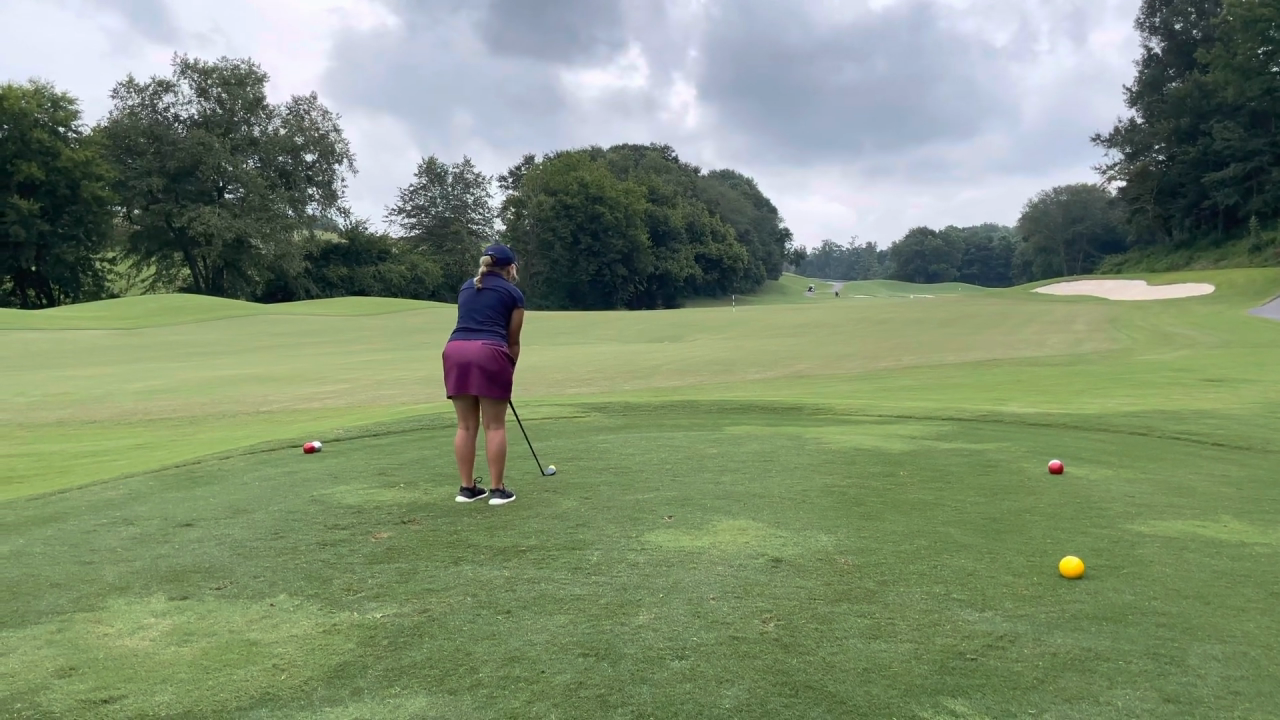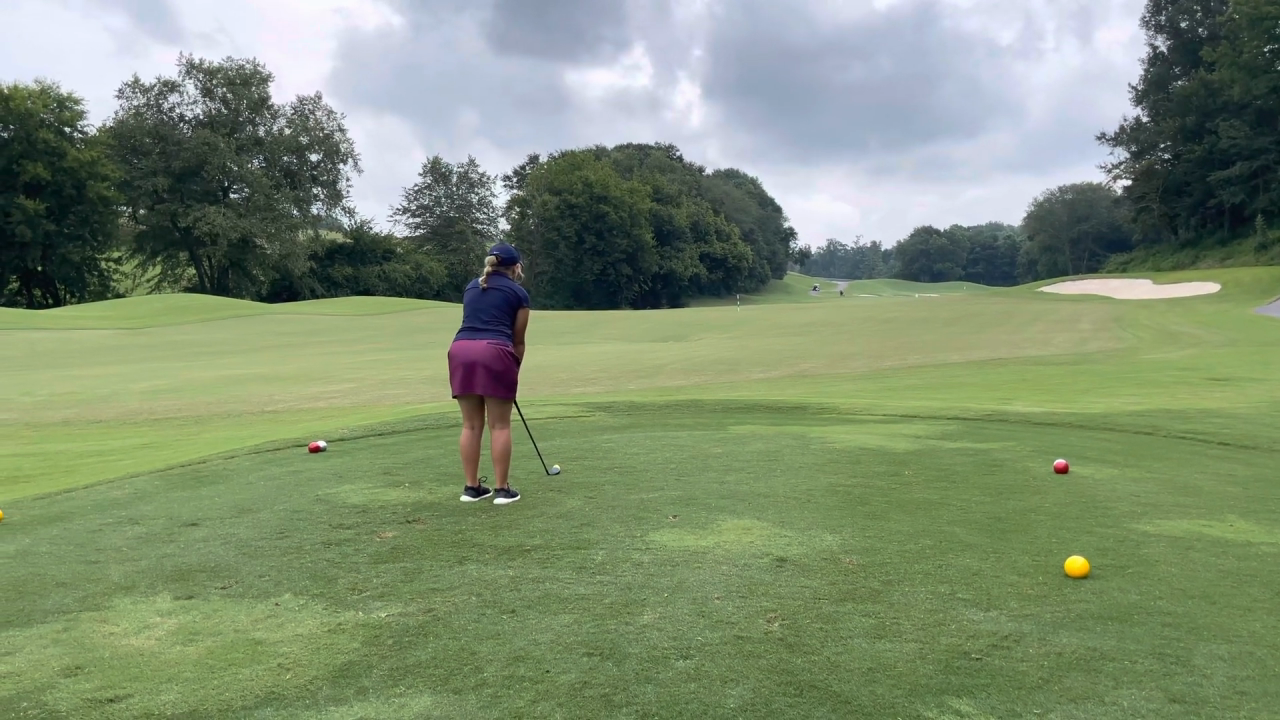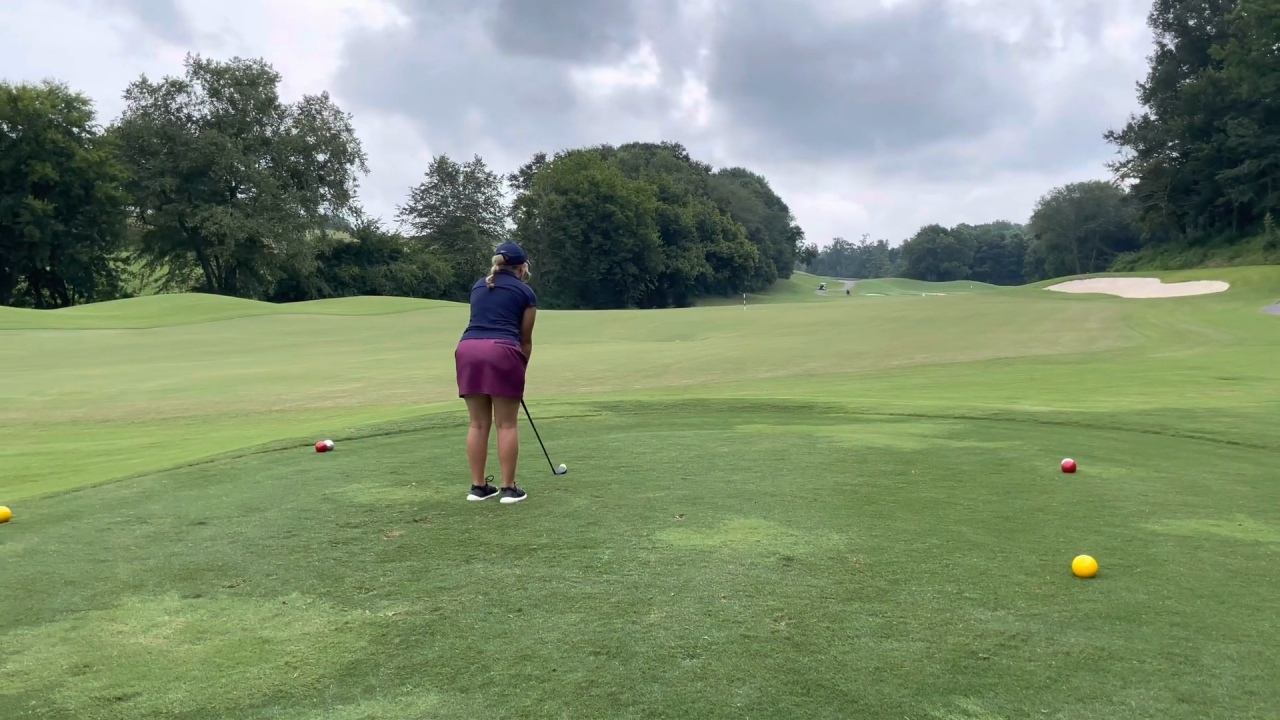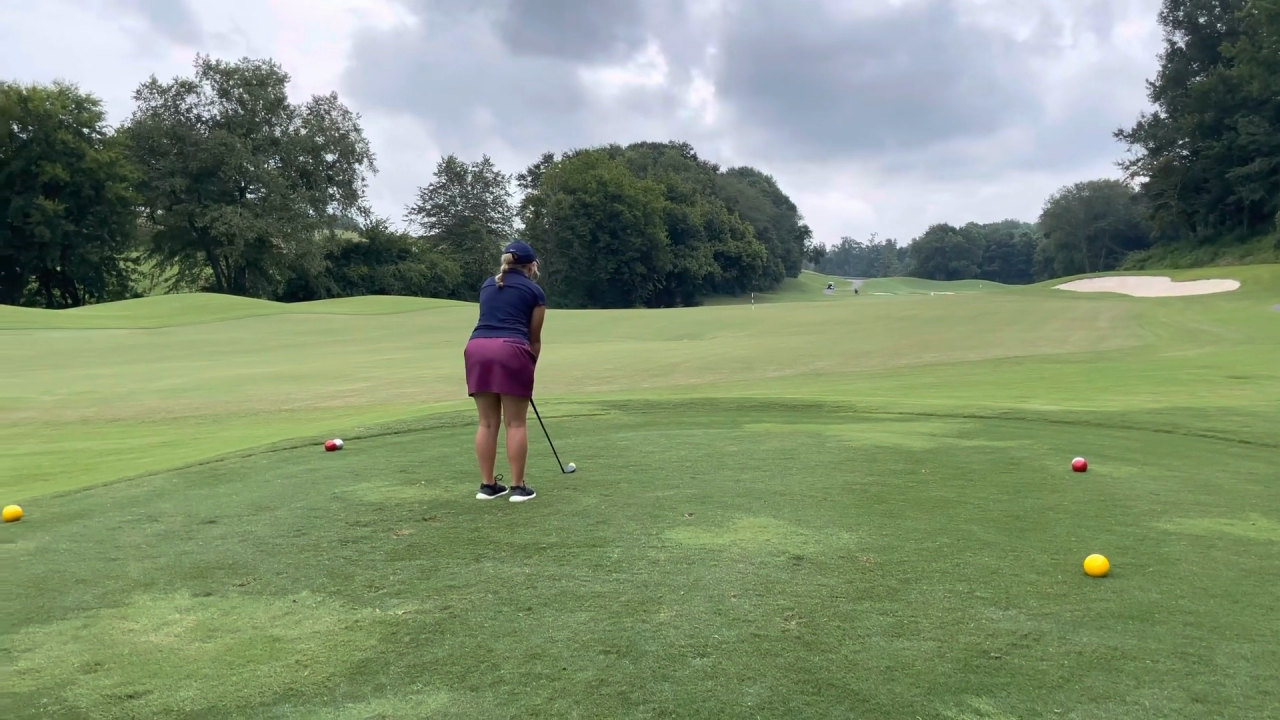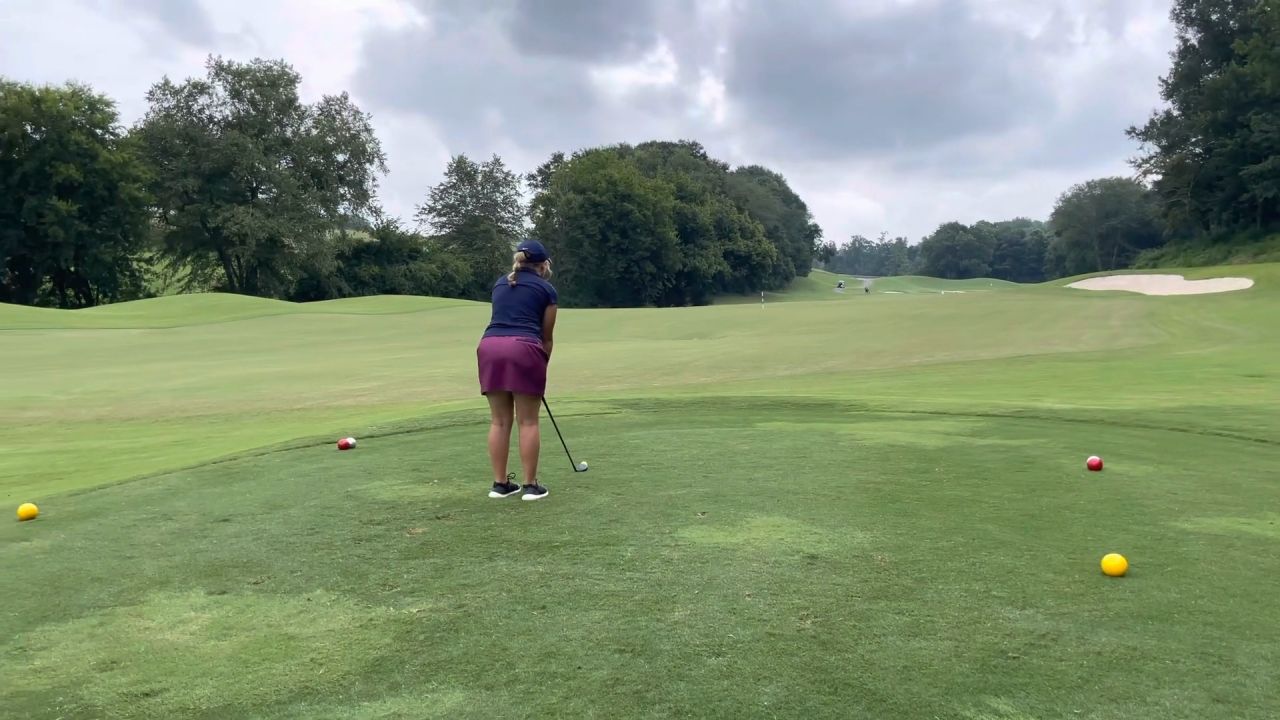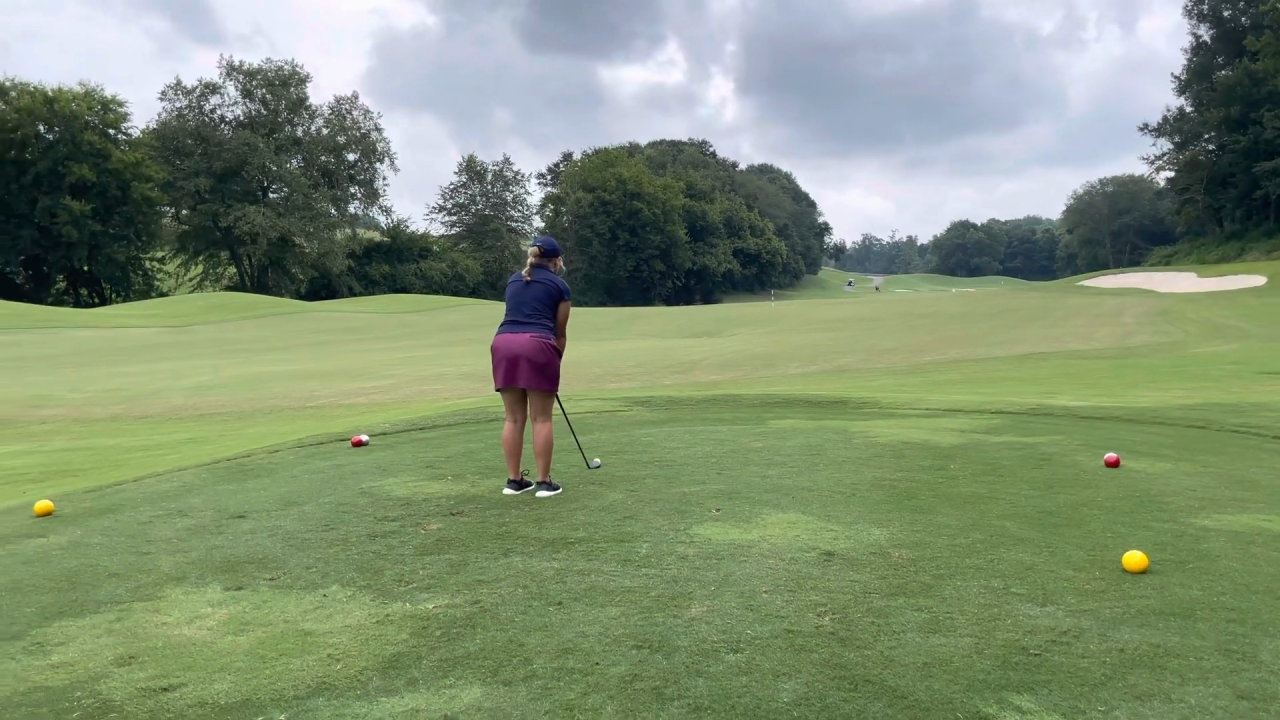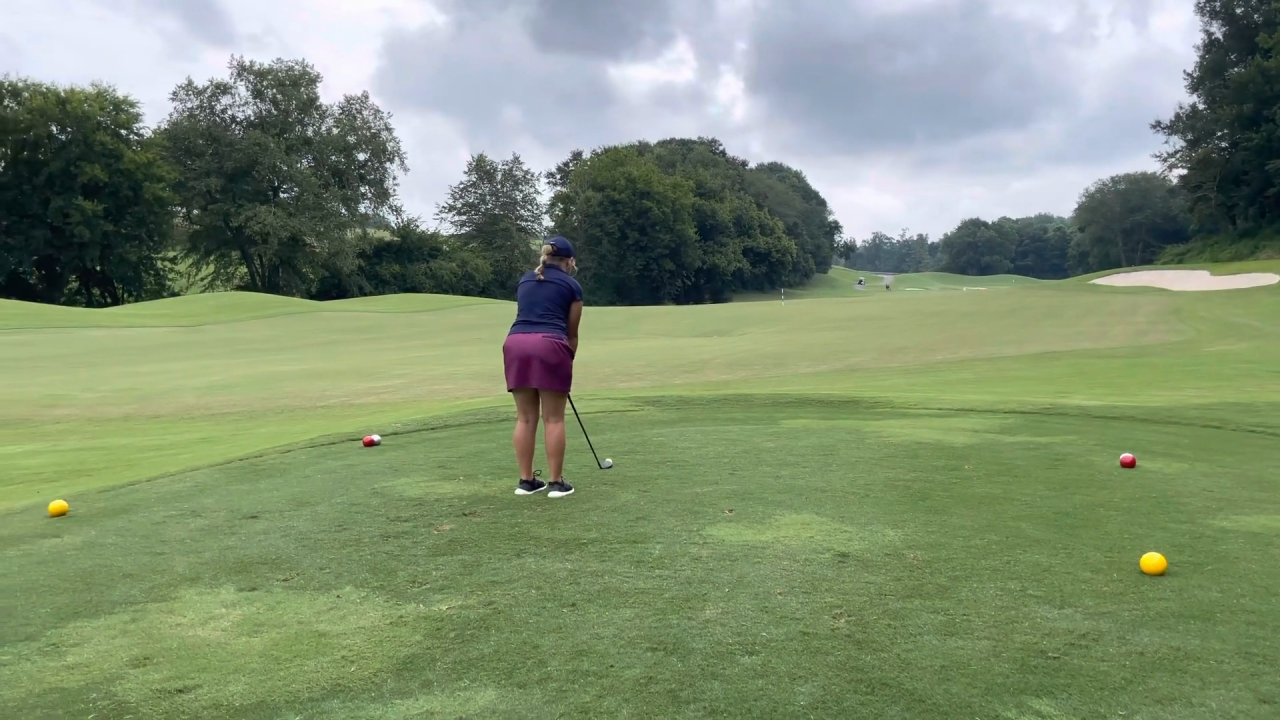
dt=0.2s
person 1, frame 1
left shoulder: (466, 287)
right shoulder: (513, 293)
right elbow: (513, 340)
left wrist: (505, 367)
right wrist: (510, 369)
left hip: (456, 350)
right hip: (490, 354)
left knee: (466, 425)
right knee: (494, 426)
left ankle: (467, 487)
right ankle: (497, 490)
person 1, frame 2
left shoulder: (472, 287)
right shoulder: (518, 293)
right elbow: (518, 340)
left wrist: (510, 366)
right wrist: (515, 369)
left hip: (461, 350)
right hip: (495, 353)
left knee: (471, 425)
right knee: (499, 426)
left ankle: (471, 487)
right ankle: (502, 489)
person 1, frame 3
left shoulder: (478, 286)
right shoulder: (525, 292)
right elbow: (525, 339)
left wrist: (517, 365)
right wrist: (522, 368)
left hip: (468, 349)
right hip: (502, 352)
left knee: (478, 424)
right knee: (506, 425)
left ankle: (478, 486)
right ankle: (508, 488)
person 1, frame 4
left shoulder: (488, 285)
right shoulder: (534, 291)
right elbow: (534, 338)
right wrist: (531, 367)
left hip: (477, 348)
right hip: (511, 351)
left knee: (487, 423)
right knee: (515, 424)
left ankle: (487, 485)
right ankle: (518, 487)
person 1, frame 5
left shoulder: (500, 283)
right shoulder: (546, 289)
right elbow: (546, 336)
left wrist: (538, 361)
right wrist: (543, 364)
left hip: (490, 346)
right hip: (524, 350)
left knee: (500, 421)
right knee: (528, 422)
left ankle: (500, 483)
right ankle: (530, 485)
person 1, frame 6
left shoulder: (513, 280)
right shoulder: (559, 285)
right elbow: (560, 332)
left wrist: (551, 357)
right wrist: (556, 361)
left hip: (504, 343)
right hip: (538, 346)
left knee: (513, 418)
right knee: (541, 419)
left ankle: (514, 480)
right ankle: (544, 482)
person 1, frame 7
left shoulder: (525, 280)
right shoulder: (571, 285)
right elbow: (572, 333)
right wrist: (569, 360)
left hip: (516, 343)
right hip: (550, 346)
left knee: (525, 418)
right knee: (553, 419)
left ankle: (526, 480)
right ankle: (556, 483)
